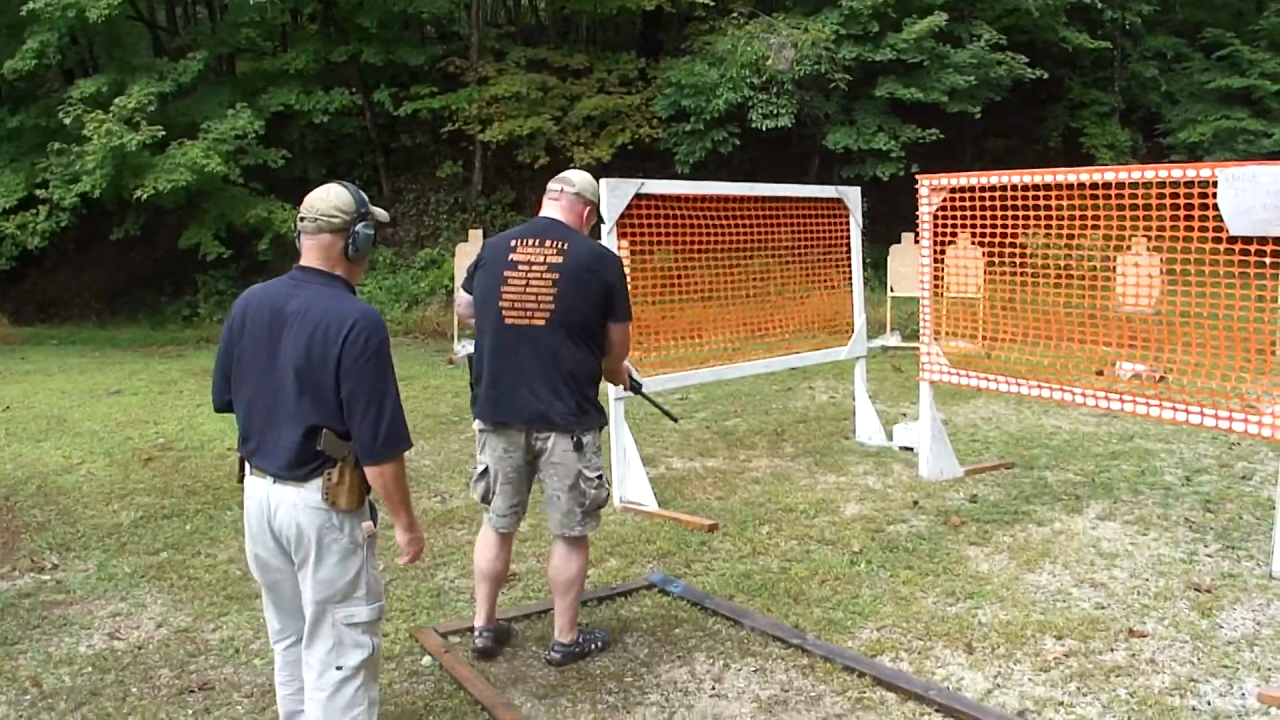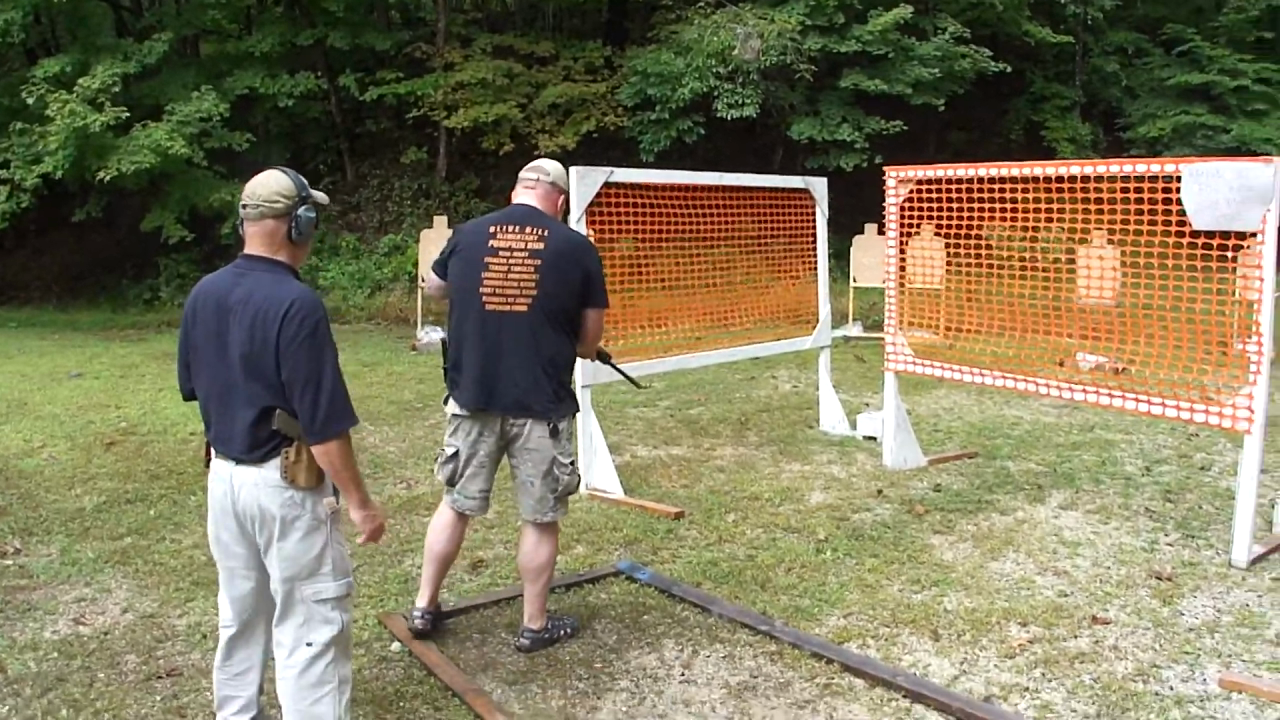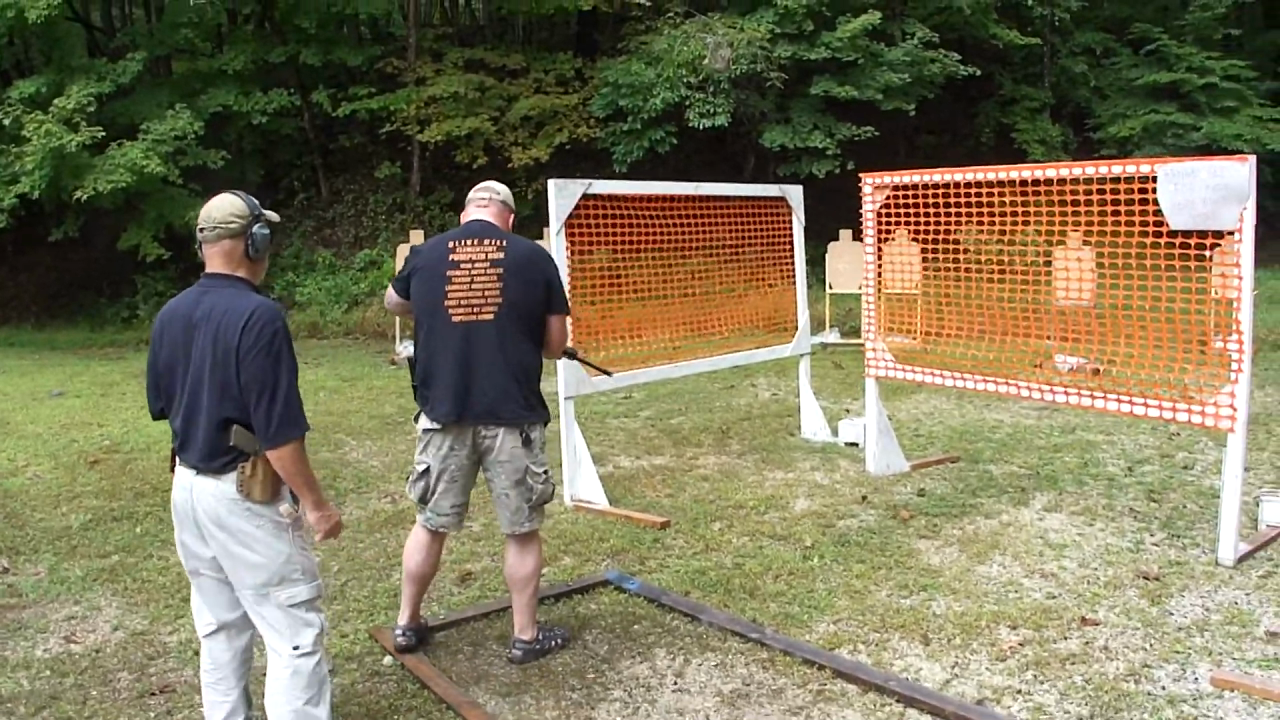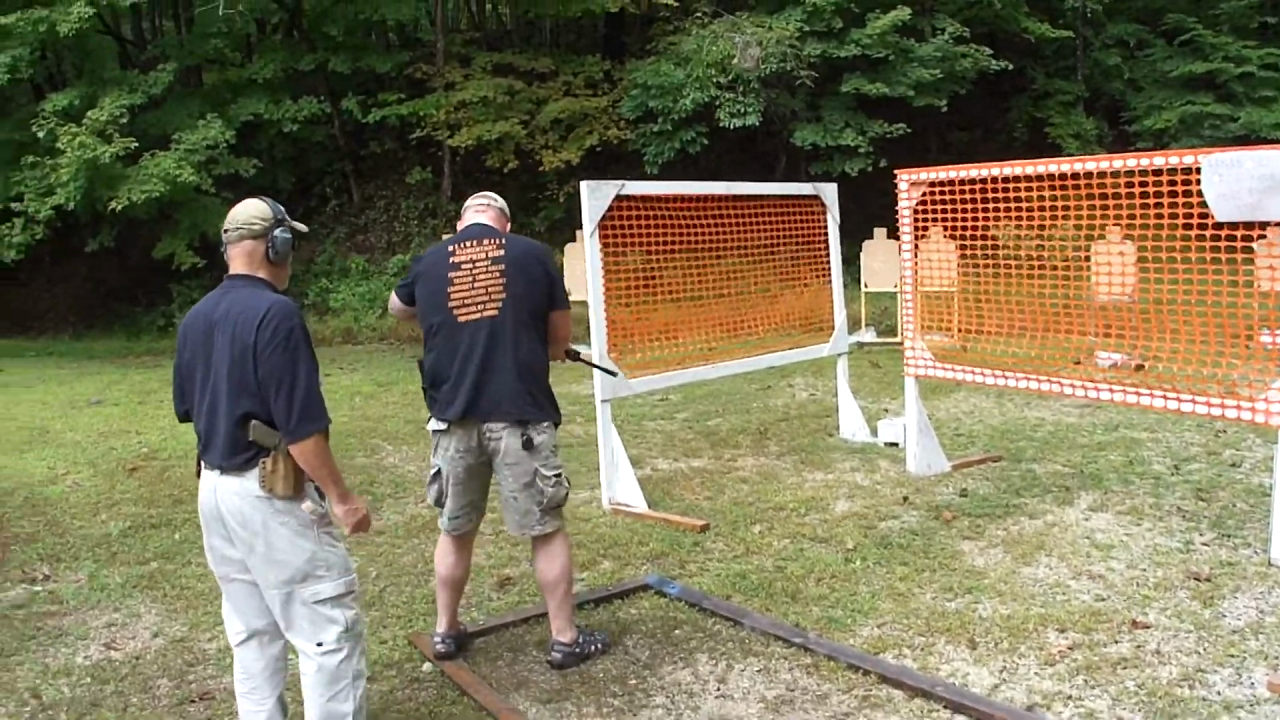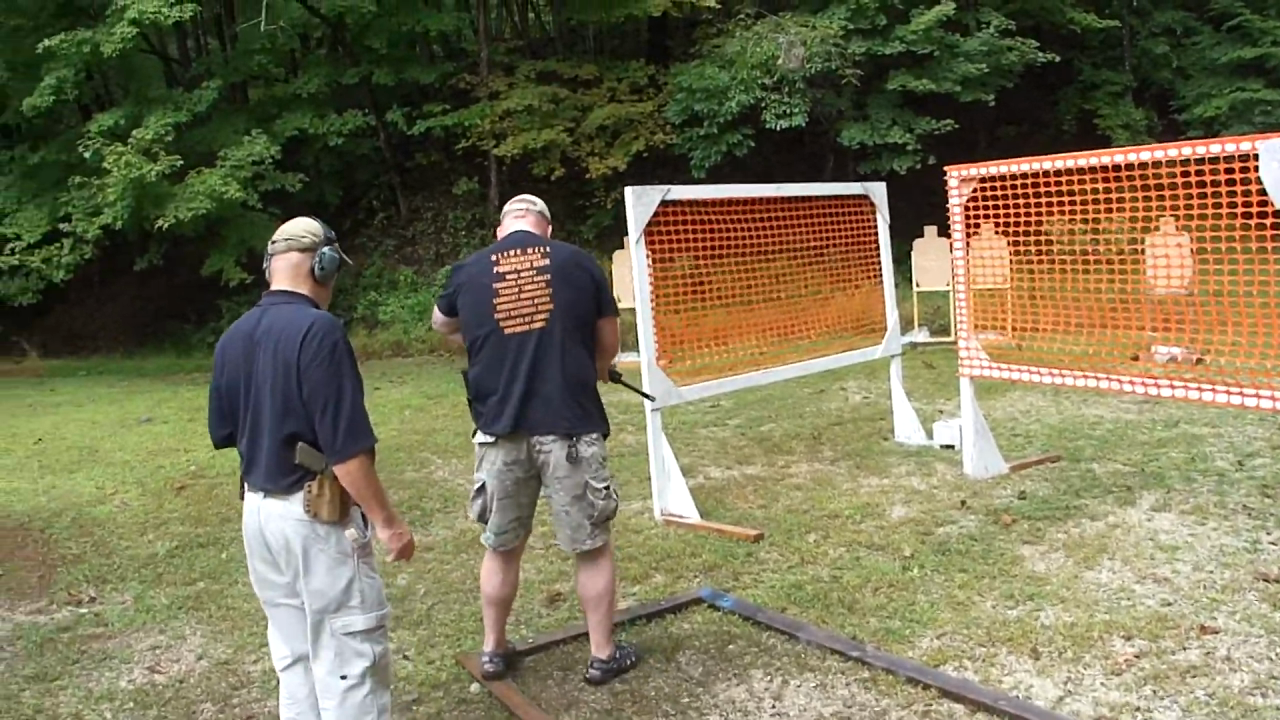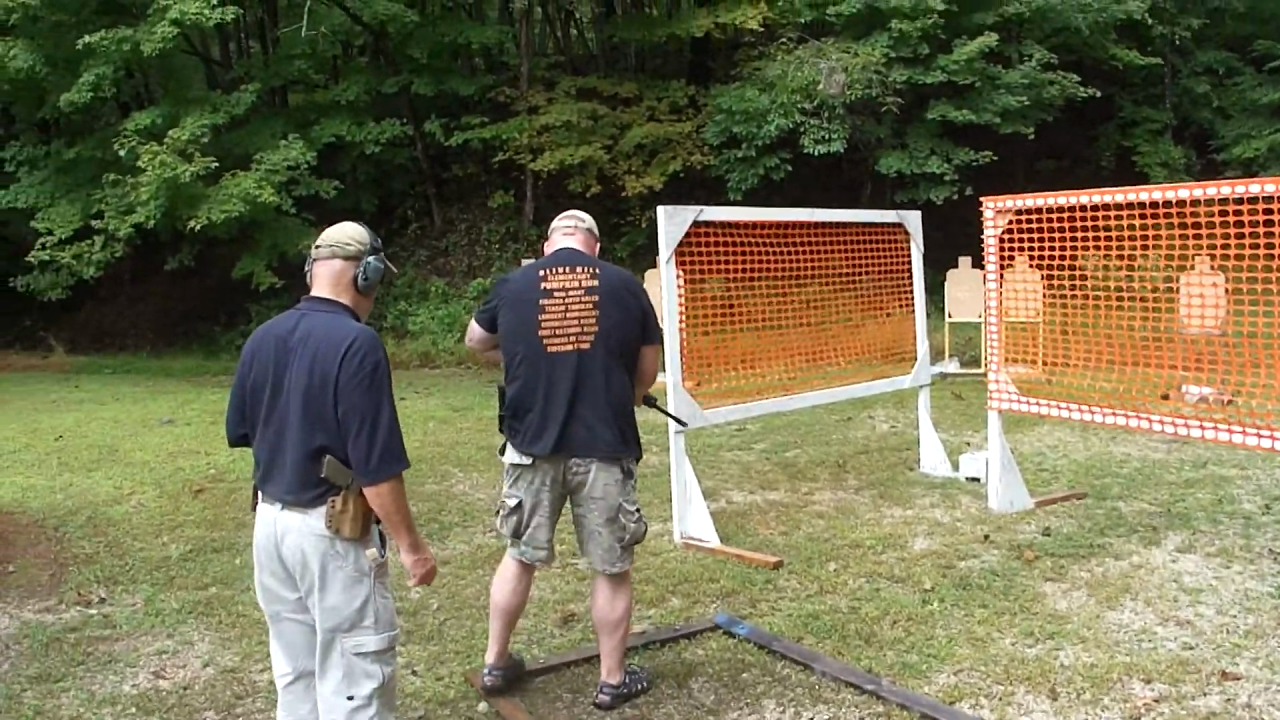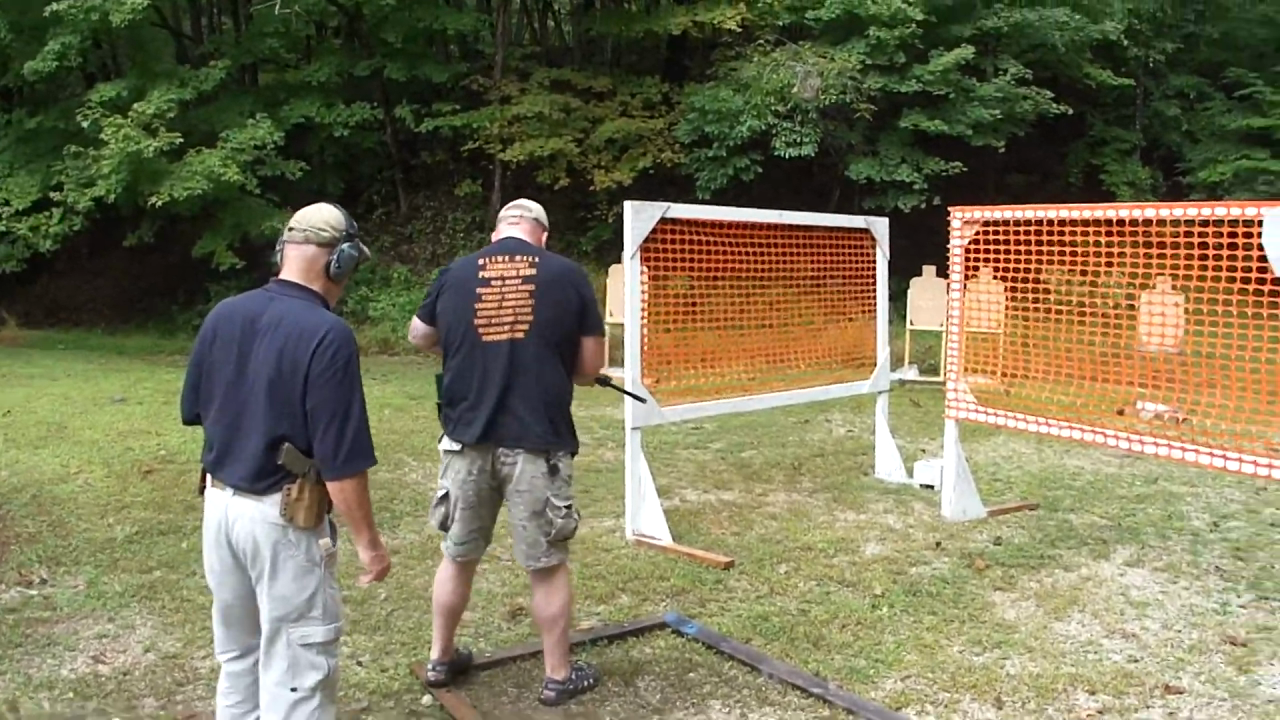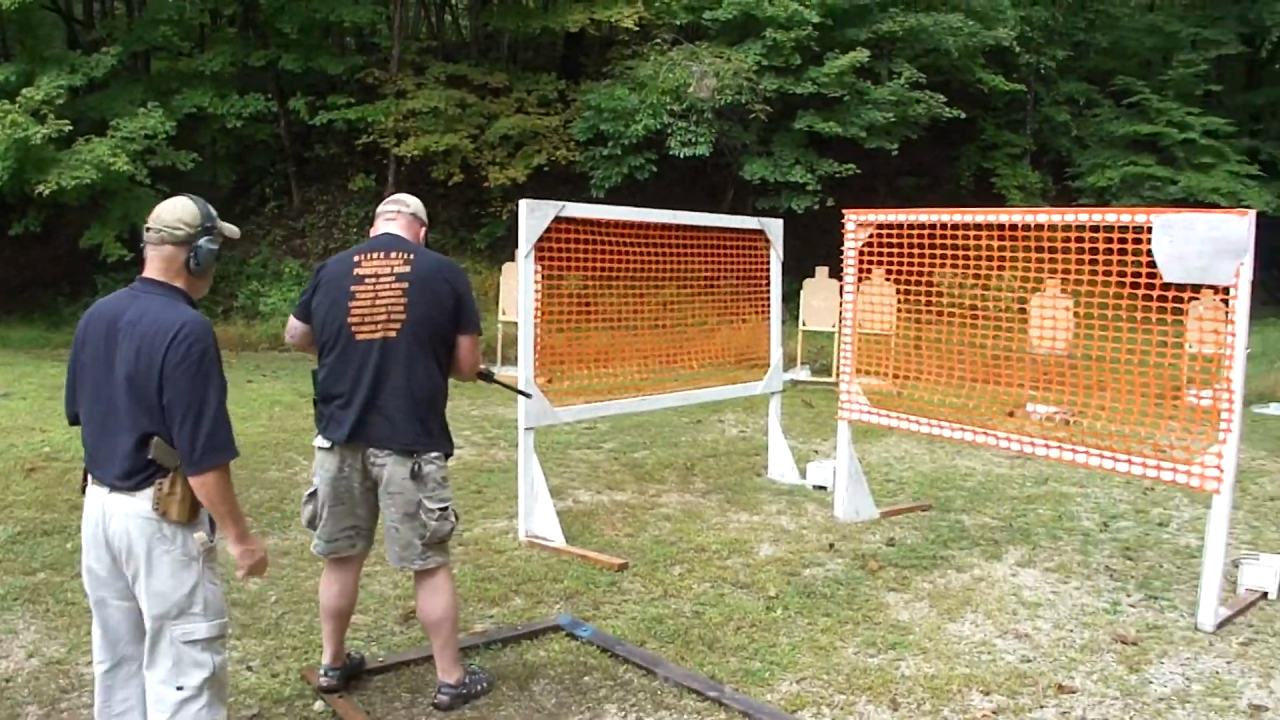
dt=0.3s
person 1, frame 1
left shoulder: (249, 303)
right shoulder: (356, 321)
left elbow: (225, 398)
right elbow: (379, 445)
right wrist: (405, 523)
left hip: (259, 491)
right hip: (322, 502)
left knee: (288, 630)
right knee: (341, 647)
person 1, frame 2
left shoulder: (202, 294)
right shoulder: (297, 304)
left elbow: (192, 386)
right elbow: (325, 424)
right wrist: (359, 501)
left hip: (224, 475)
right hip: (286, 484)
left knee: (240, 613)
right knee: (311, 628)
person 1, frame 3
left shoulder: (171, 314)
right shoulder: (257, 316)
left elbow: (161, 405)
right elbow: (280, 432)
right wrist: (315, 503)
left hip: (189, 488)
right hip: (246, 495)
left knee: (219, 625)
right knee: (297, 631)
person 1, frame 4
left shoulder: (194, 318)
right shoulder: (276, 313)
left elbow: (188, 408)
right elbow: (302, 426)
right wrist: (341, 496)
left hip: (214, 488)
right hip: (272, 493)
left knee: (250, 631)
right knee: (329, 627)
person 1, frame 5
left shoulder: (232, 338)
right shoulder: (318, 329)
left elbow: (224, 432)
right elbow: (346, 445)
right wrist: (385, 519)
left hip: (258, 511)
right hip: (316, 515)
left knee: (294, 655)
right knee: (351, 658)
person 1, frame 6
left shoulder: (262, 338)
right shoulder: (357, 343)
left elbow: (240, 431)
right elbow: (377, 466)
right wrist: (411, 545)
left hip: (270, 520)
right hip: (333, 531)
left knee: (296, 671)
right knee: (357, 678)
person 1, frame 7
left shoulder: (224, 315)
right shoulder: (327, 335)
left elbow: (194, 410)
right elbow: (341, 461)
right wrist: (368, 541)
left hip: (220, 504)
right hip: (282, 518)
left knee: (237, 651)
right knee: (298, 667)
person 1, frame 8
left shoulder: (96, 315)
right shoulder: (186, 330)
left elbow: (79, 411)
right elbow: (204, 455)
right wrist: (238, 535)
left hip: (100, 504)
right hip: (160, 516)
left knee: (117, 654)
right knee: (185, 668)
person 2, frame 1
left shoulder: (493, 249)
right shoulder: (600, 260)
left elbow: (464, 309)
right elbow: (617, 347)
right wrist: (614, 373)
left hip: (497, 412)
right hip: (567, 418)
left knee: (496, 522)
right knee: (570, 532)
left ankle: (484, 626)
right ankle: (565, 639)
person 2, frame 2
left shoulder: (467, 234)
right shoulder: (577, 247)
left elbow: (433, 288)
right elbow: (591, 335)
right wrist: (580, 350)
left hip: (472, 397)
right hip: (541, 404)
left knee: (455, 502)
right knee: (541, 519)
left ankle: (424, 607)
right ankle: (534, 625)
person 2, frame 3
left shoulder: (425, 254)
right shoulder: (534, 257)
left elbow: (393, 303)
right elbow: (556, 342)
left hip: (443, 413)
right hip: (512, 416)
left knee: (431, 521)
right knee: (523, 529)
left ankle: (407, 624)
right ankle: (526, 635)
person 2, frame 4
left shoulder: (428, 261)
right shoulder: (534, 254)
left elbow: (397, 308)
right elbow: (561, 337)
left hip: (453, 416)
right hip: (521, 415)
left knee: (455, 528)
right knee: (546, 529)
left ankle: (445, 632)
right ankle: (565, 638)
person 2, frame 5
left shoulder: (468, 270)
right shoulder: (578, 262)
left elbow: (441, 324)
right elbow: (608, 345)
left hip: (499, 429)
right hip: (570, 426)
left knee: (500, 545)
right knee: (592, 545)
left ankle: (493, 651)
right ankle: (603, 654)
person 2, frame 6
left shoulder: (512, 285)
right shoulder: (626, 285)
left elbow: (476, 340)
right elbow: (647, 373)
left hip: (532, 446)
right hip: (605, 448)
left knee: (520, 555)
right knee: (613, 568)
left ankle: (495, 664)
right ankle: (613, 679)
person 2, frame 7
left shoulder: (455, 274)
right shoulder: (569, 275)
left elbow: (419, 338)
right elbow: (590, 369)
left hip: (466, 438)
right hip: (539, 442)
left knee: (458, 554)
right knee: (549, 563)
left ankle: (441, 658)
right ankle: (559, 675)
person 2, frame 8
left shoulder: (331, 270)
right shoulder: (445, 273)
left elbow: (295, 337)
right elbow: (467, 367)
left hip: (341, 437)
right hip: (411, 442)
left knee: (340, 556)
right knee: (430, 563)
left ankle: (332, 663)
right ankle: (452, 680)
